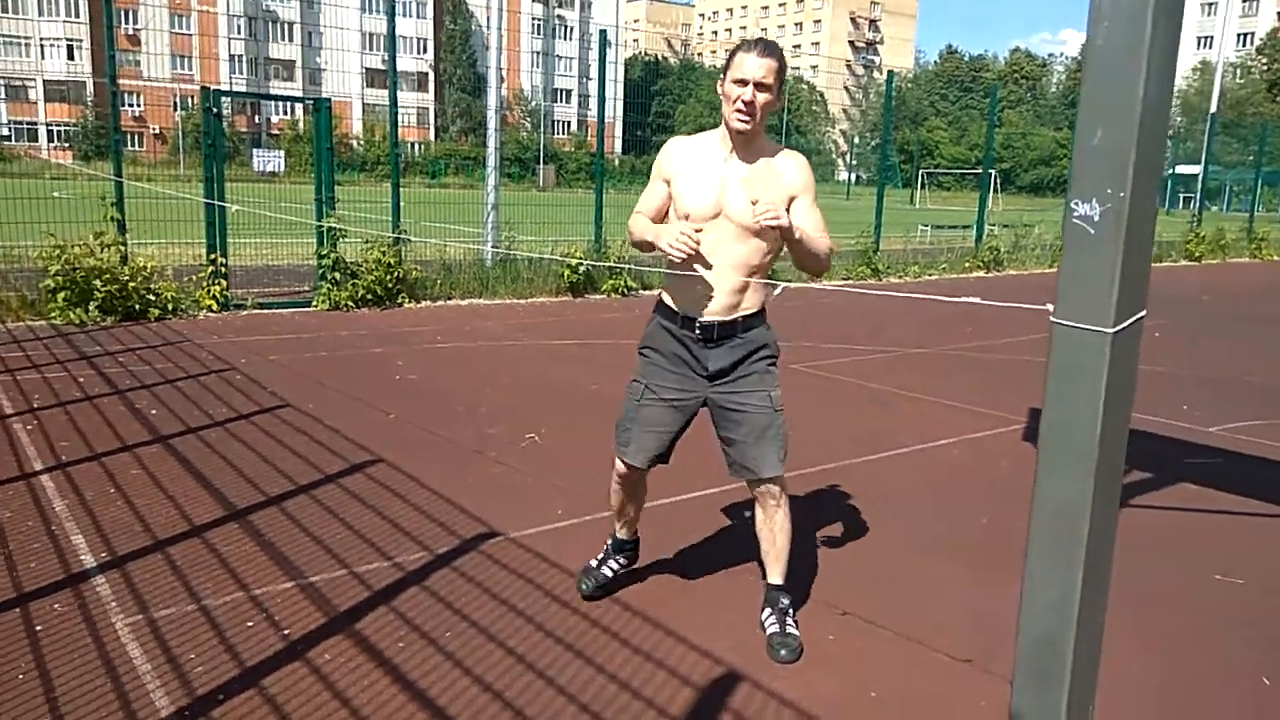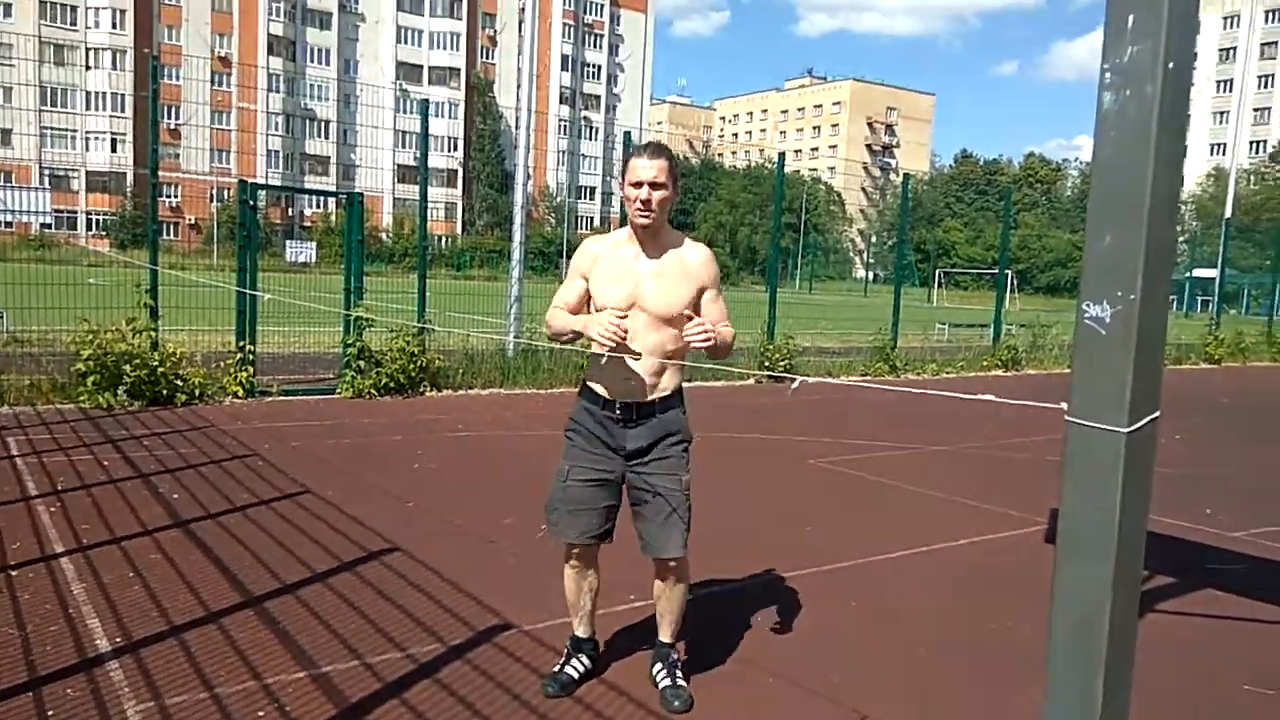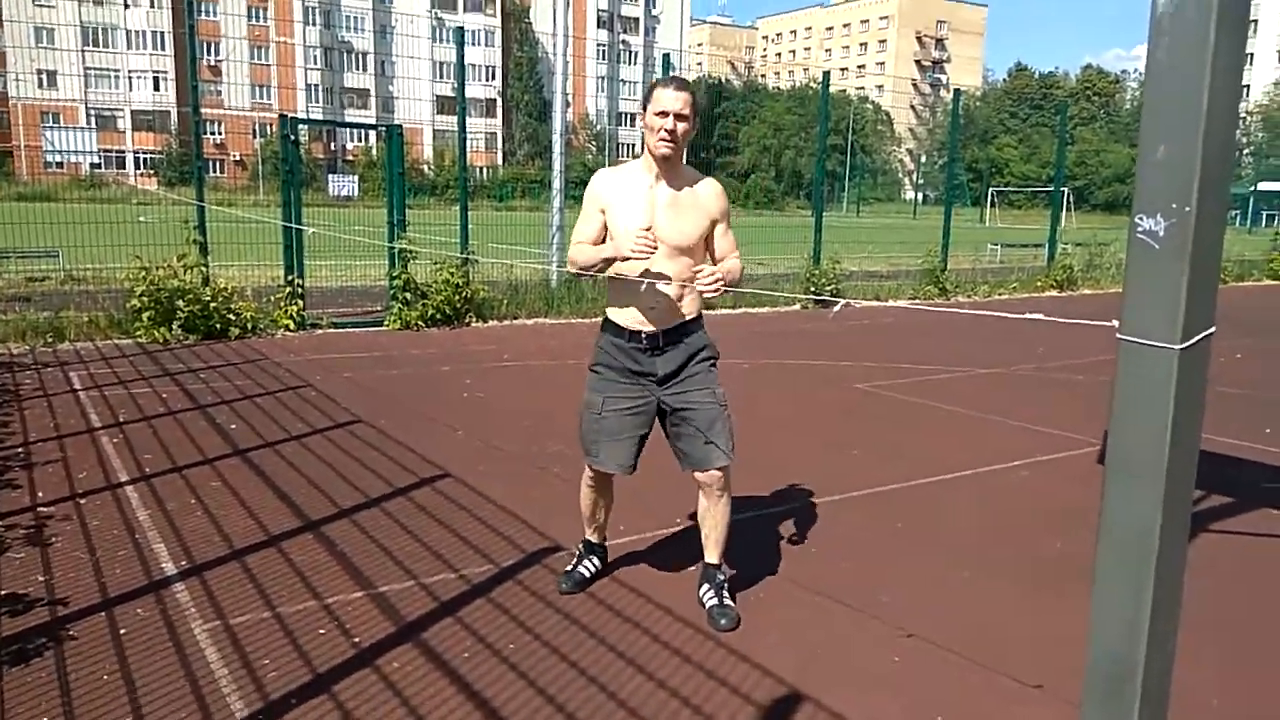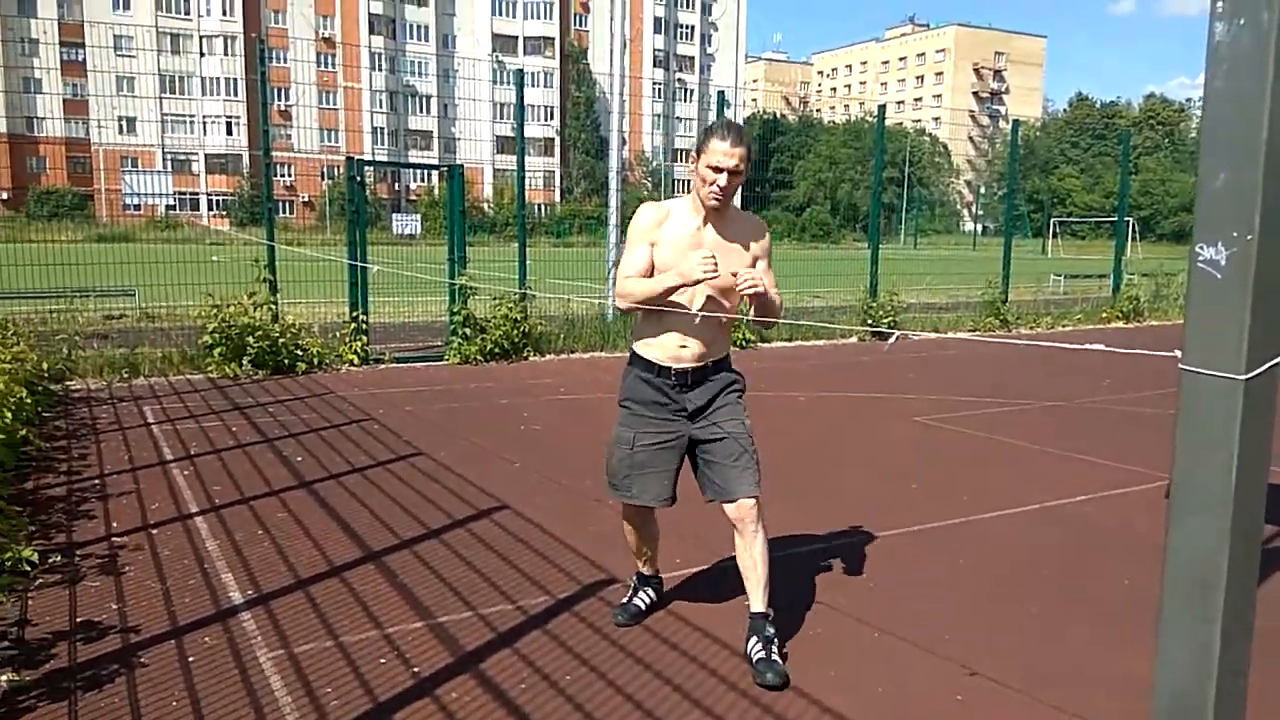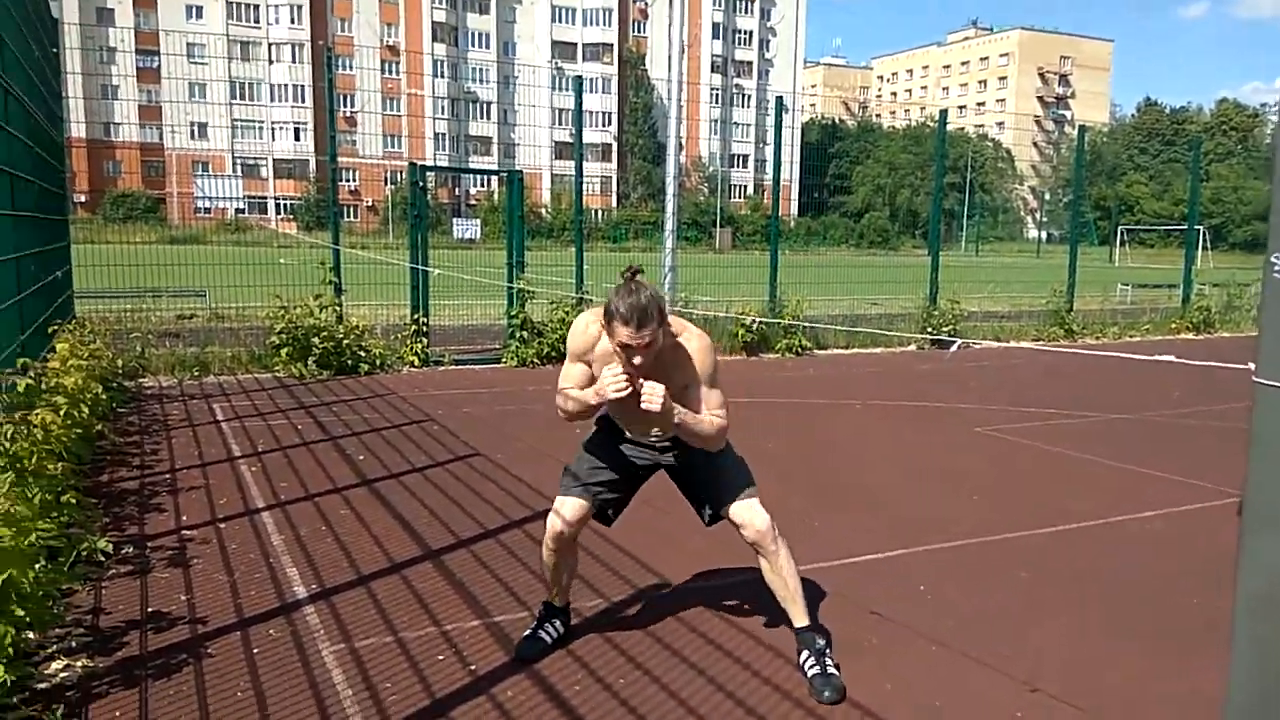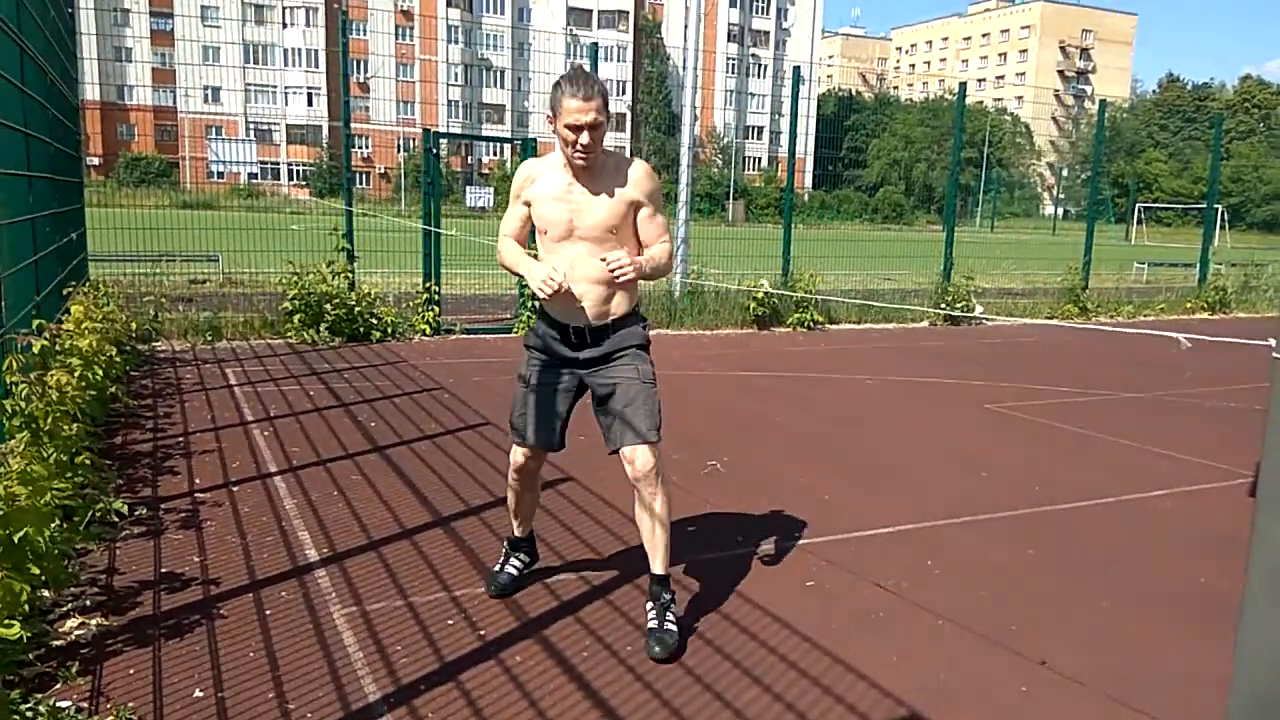
dt=0.7s
person 1, frame 1
left shoulder: (792, 169)
right shoulder: (678, 152)
left elbow: (820, 262)
right elbow: (637, 230)
left wrist: (790, 231)
right wrist: (659, 229)
left hip: (746, 344)
right hip: (673, 334)
left knee: (769, 482)
right knee: (628, 461)
left ankle: (777, 600)
right ankle: (620, 548)
person 1, frame 2
left shoulder: (698, 261)
right shoulder: (593, 252)
left elbow: (725, 338)
right elbow: (553, 321)
left wrist: (711, 338)
right wrist: (584, 325)
left hip: (661, 423)
right hip: (596, 417)
left knee: (670, 558)
right knee: (577, 546)
left ankle: (667, 657)
right ankle: (583, 648)
person 1, frame 3
left shoulder: (711, 193)
right shoulder: (607, 183)
left elbow: (732, 263)
right elbow: (574, 260)
left wrist: (721, 277)
right wrist: (613, 250)
left hip: (686, 348)
right hip: (620, 348)
left knee: (713, 471)
right knee: (601, 466)
left ankle: (712, 577)
right ankle: (593, 550)
person 1, frame 4
left shoulder: (754, 230)
right shoulder: (653, 217)
left elbow: (771, 315)
right elbow: (624, 294)
left wrist: (762, 294)
right wrist: (681, 275)
left hip: (715, 385)
right hip: (650, 383)
left knee: (744, 508)
right knee: (635, 504)
left ankle: (760, 628)
right ankle: (648, 581)
person 1, frame 5
left shoulder: (694, 347)
right shoulder: (586, 332)
left elbow: (716, 433)
right elbow: (566, 407)
left wrist: (674, 414)
right wrist: (594, 396)
left hip: (691, 440)
right hip: (619, 439)
left knee: (757, 528)
right knee: (560, 526)
left ankle: (809, 641)
right ankle: (554, 616)
person 1, frame 6
left shoulder: (636, 176)
right shoulder: (531, 175)
left elbow: (664, 253)
right elbow: (505, 245)
left wrist: (641, 266)
right wrist: (532, 271)
left hip: (619, 341)
right hip: (553, 337)
left knee: (642, 464)
right knee: (523, 458)
left ankle: (661, 594)
right ankle: (521, 546)
